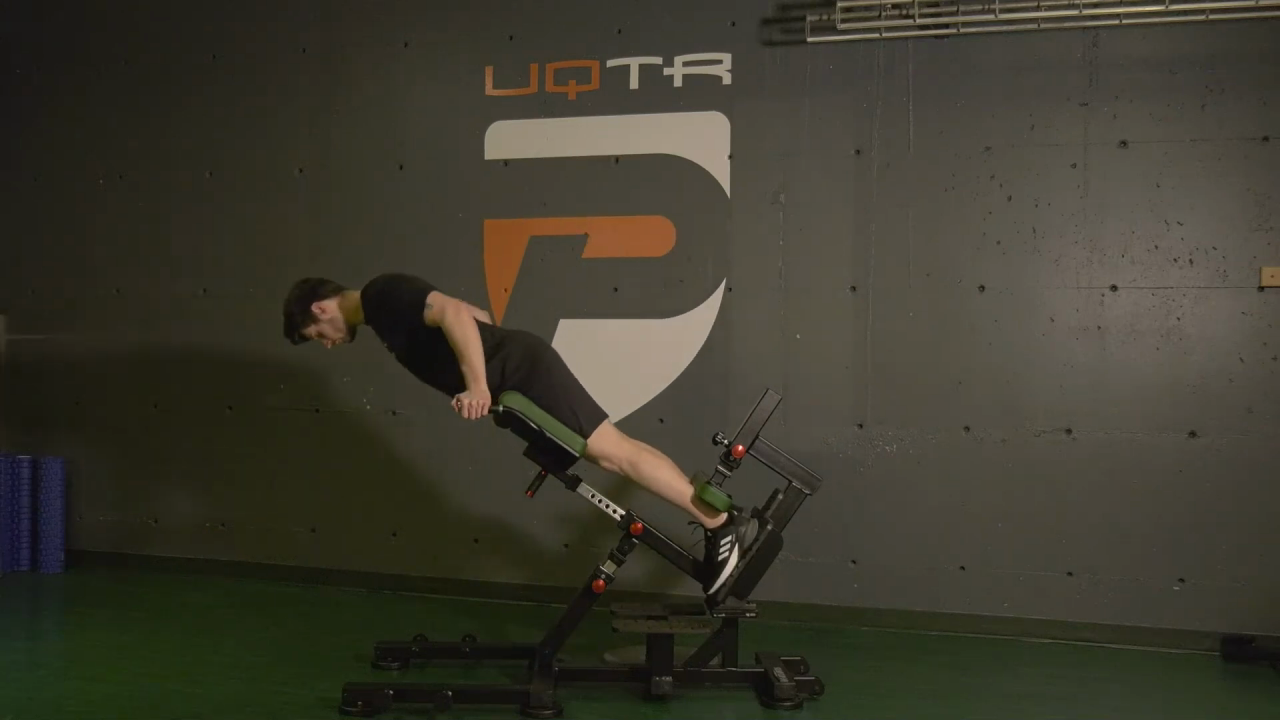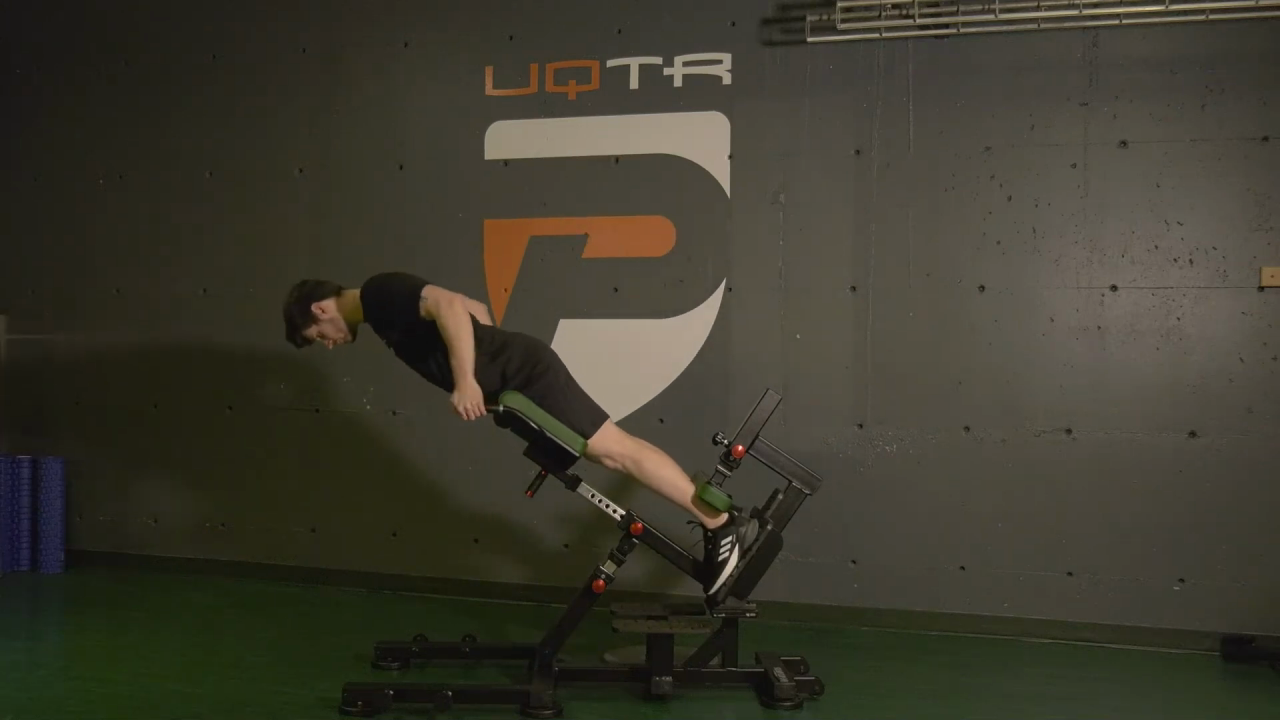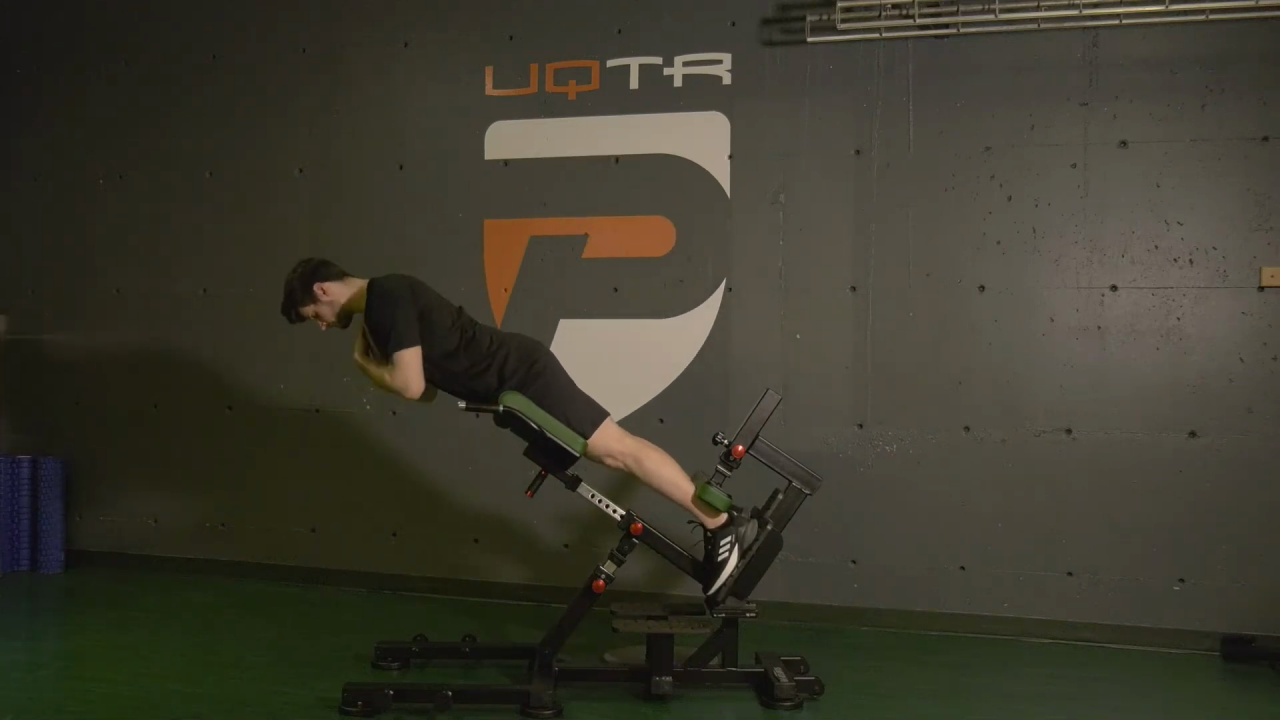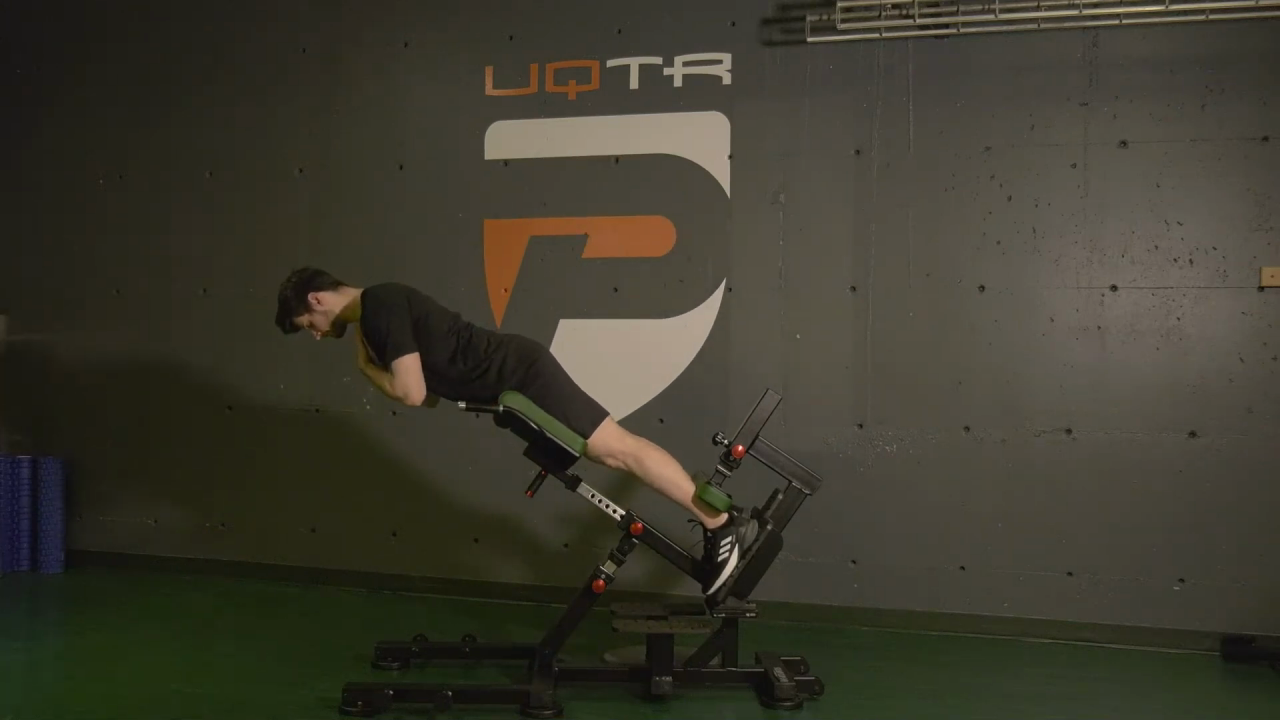
dt=0.5s
person 1, frame 1
left shoulder: (383, 294)
right shoulder: (381, 310)
left elbow: (454, 313)
right elbow: (478, 314)
left wrist: (478, 387)
left hip: (524, 370)
right hip: (515, 379)
left knee: (612, 450)
right knee: (610, 451)
left ankle: (723, 524)
right ankle: (715, 520)
person 1, frame 2
left shoulder: (380, 292)
right shoulder: (381, 310)
left elbow: (449, 305)
right elbow: (477, 307)
left wrist: (466, 381)
left hip: (523, 373)
right hip: (513, 379)
left knee: (614, 448)
right knee: (612, 451)
left ankle: (722, 524)
right ankle: (715, 521)
person 1, frame 3
left shoulder: (387, 296)
right shoulder: (379, 306)
left elbow: (409, 385)
right elbow: (426, 390)
left wrist: (364, 363)
right wrist: (374, 359)
left hip: (520, 373)
right hip: (512, 380)
left knee: (615, 447)
right knee: (612, 449)
left ankle: (723, 524)
right ankle: (715, 519)
person 1, frame 4
left shoulder: (380, 306)
right shoulder: (376, 314)
left elbow: (412, 393)
right elbow: (429, 394)
left wrist: (367, 369)
right wrist: (374, 363)
left hip: (519, 373)
right hip: (511, 379)
left knee: (616, 447)
right knee: (613, 450)
left ankle: (723, 524)
right ankle: (714, 518)
